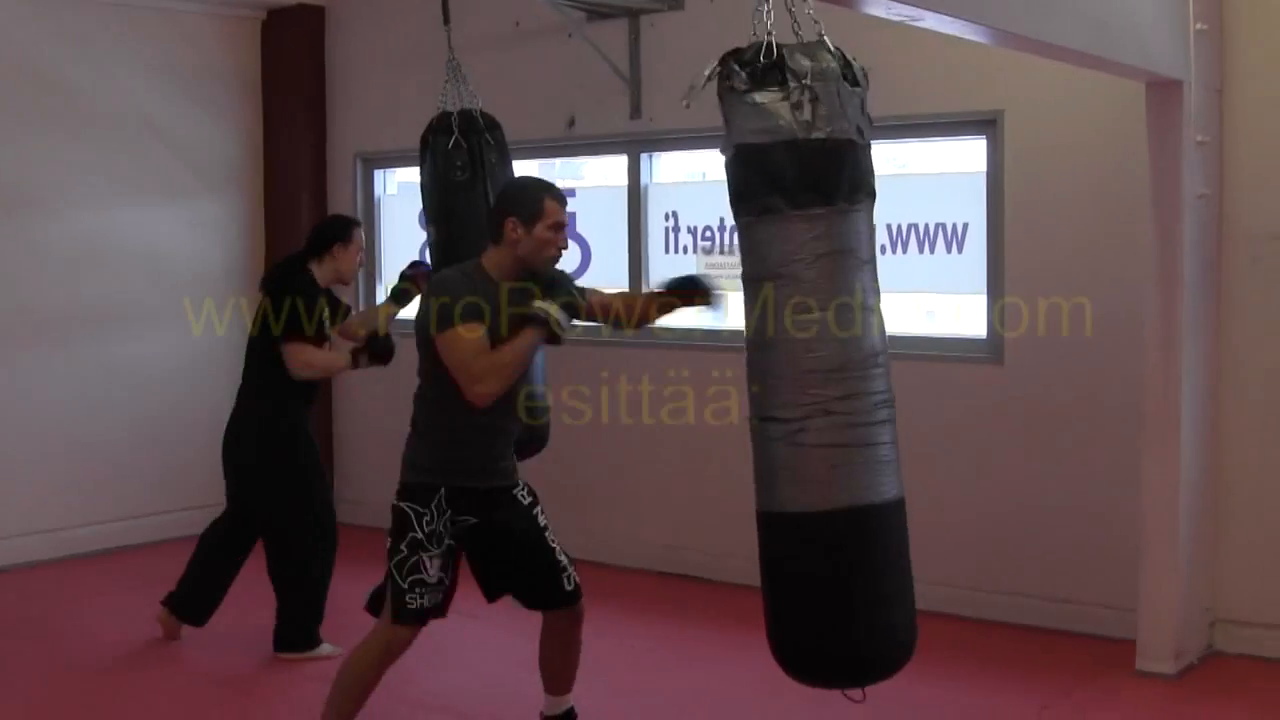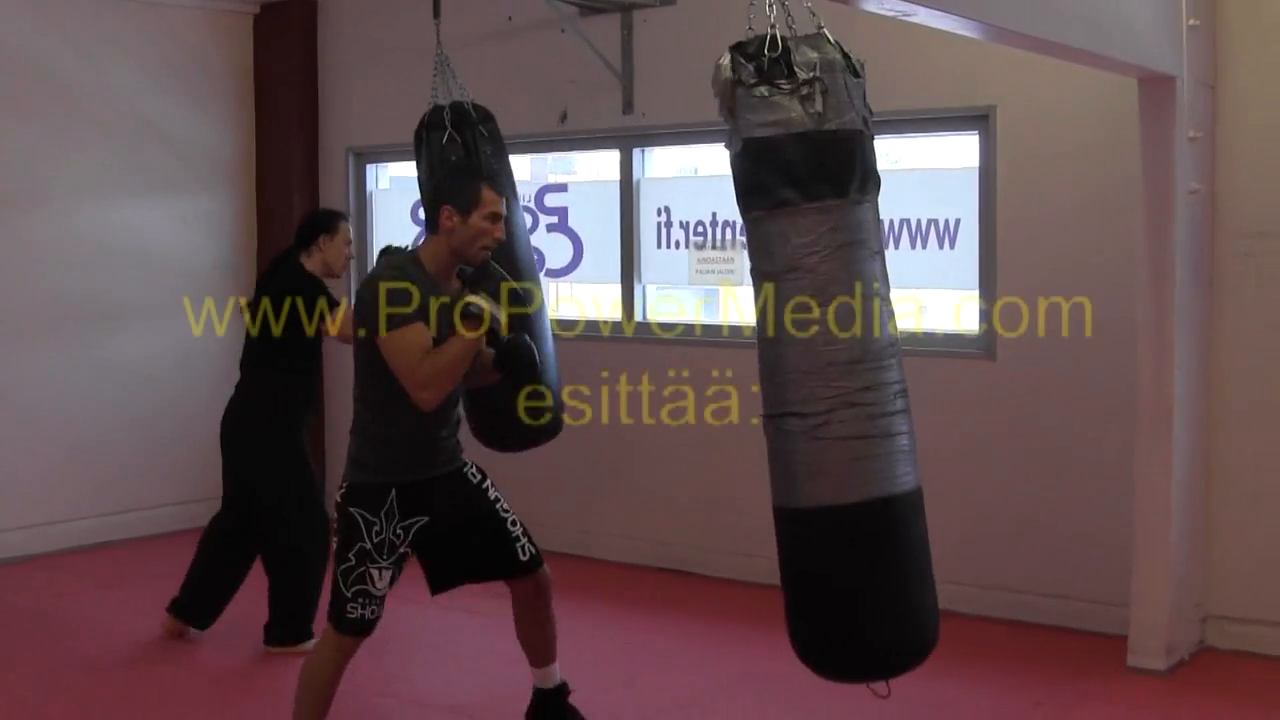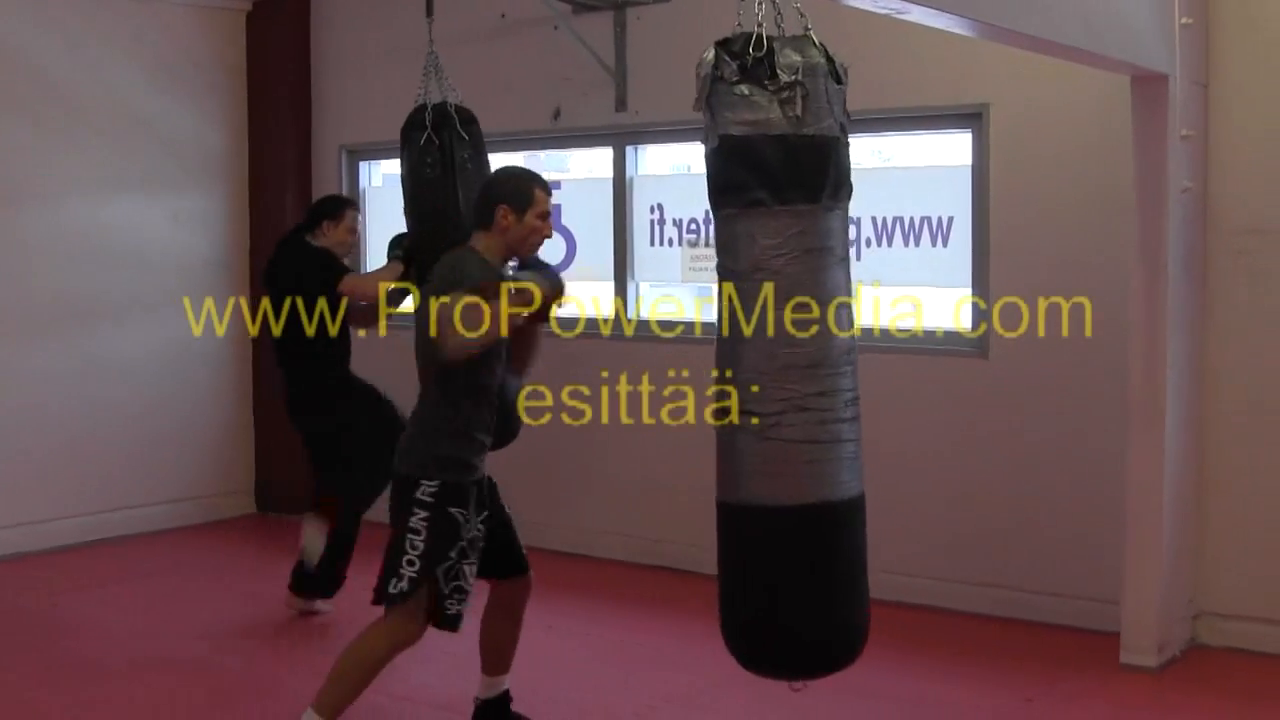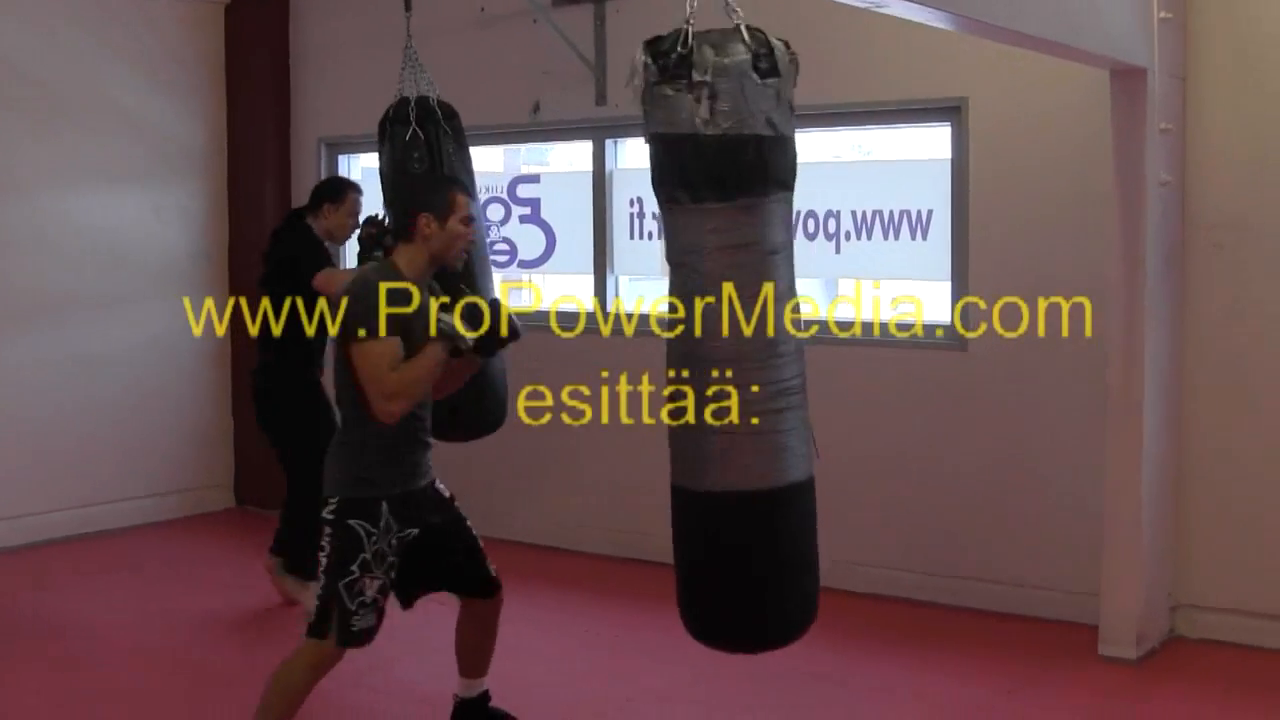
dt=0.4s
person 1, frame 1
left shoulder: (540, 285)
right shoulder: (452, 290)
left elbow: (616, 310)
right elbow: (481, 385)
left wrist: (674, 293)
right wrist: (541, 323)
left hip: (497, 481)
right hip: (436, 486)
left knee: (566, 603)
right knee: (399, 629)
person 1, frame 2
left shoulder: (459, 284)
right shoulder: (390, 288)
right elbow: (426, 389)
left wrist: (503, 359)
right wrist: (480, 322)
left hip: (447, 469)
right hip: (382, 484)
left knee: (531, 575)
right knee: (347, 632)
person 1, frame 3
left shoulder: (486, 274)
right shoulder: (463, 270)
right elbow: (454, 344)
right wrist: (525, 298)
left hip: (463, 468)
right hip: (437, 472)
left knee: (514, 582)
right knee: (408, 619)
person 1, frame 4
left shoulder: (424, 292)
right shoulder: (373, 293)
right elbow: (388, 402)
left wrist: (476, 341)
right wrist: (450, 340)
left hip: (413, 483)
right hip: (363, 491)
left knee: (485, 593)
right knee: (330, 641)
person 2, frame 1
left shoulder: (300, 285)
right shoulder: (300, 293)
left elbow: (349, 328)
right elbow: (301, 364)
left wrist: (401, 298)
right wrist: (361, 355)
left hip: (251, 424)
right hip: (277, 429)
left knee: (241, 520)
right knee: (311, 526)
left ankle: (179, 608)
right ankle: (297, 638)
person 2, frame 2
left shoulder: (295, 285)
right shoulder: (296, 283)
right elbow: (350, 329)
left hip: (250, 420)
right hip: (268, 425)
left knee: (241, 519)
right knee: (304, 522)
left ankle: (184, 613)
right ankle: (288, 633)
person 2, frame 3
left shoulder: (303, 265)
right shoulder: (310, 262)
left elbow: (356, 309)
right elbow: (361, 291)
left wrist: (398, 282)
right wrist: (400, 264)
left hip: (320, 390)
right hip: (326, 391)
left knee: (351, 471)
right knee: (388, 442)
left ankle: (309, 589)
right ankle: (324, 516)
person 2, frame 4
left shoulder: (302, 246)
right shoulder: (300, 245)
left elbow: (329, 301)
right elbow: (334, 287)
left hip: (283, 378)
right hip: (290, 381)
left knee: (308, 474)
right knee: (317, 474)
left ankle: (287, 561)
right ankle: (298, 568)
